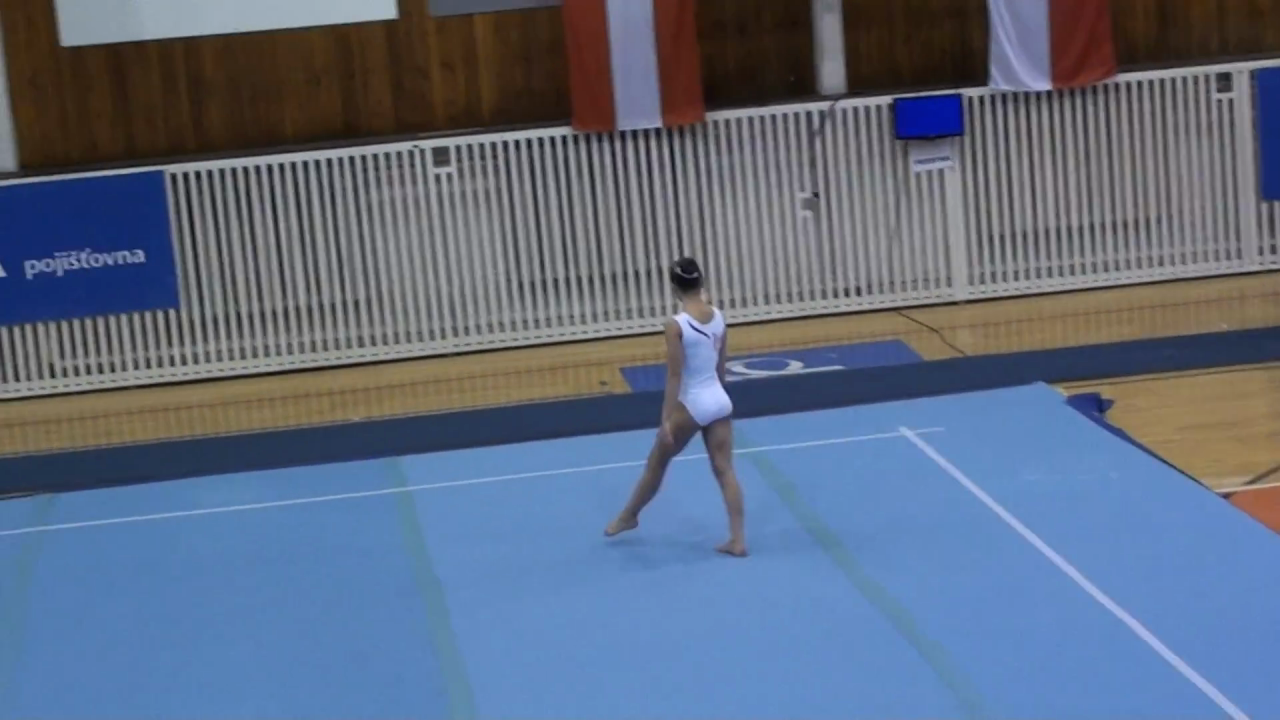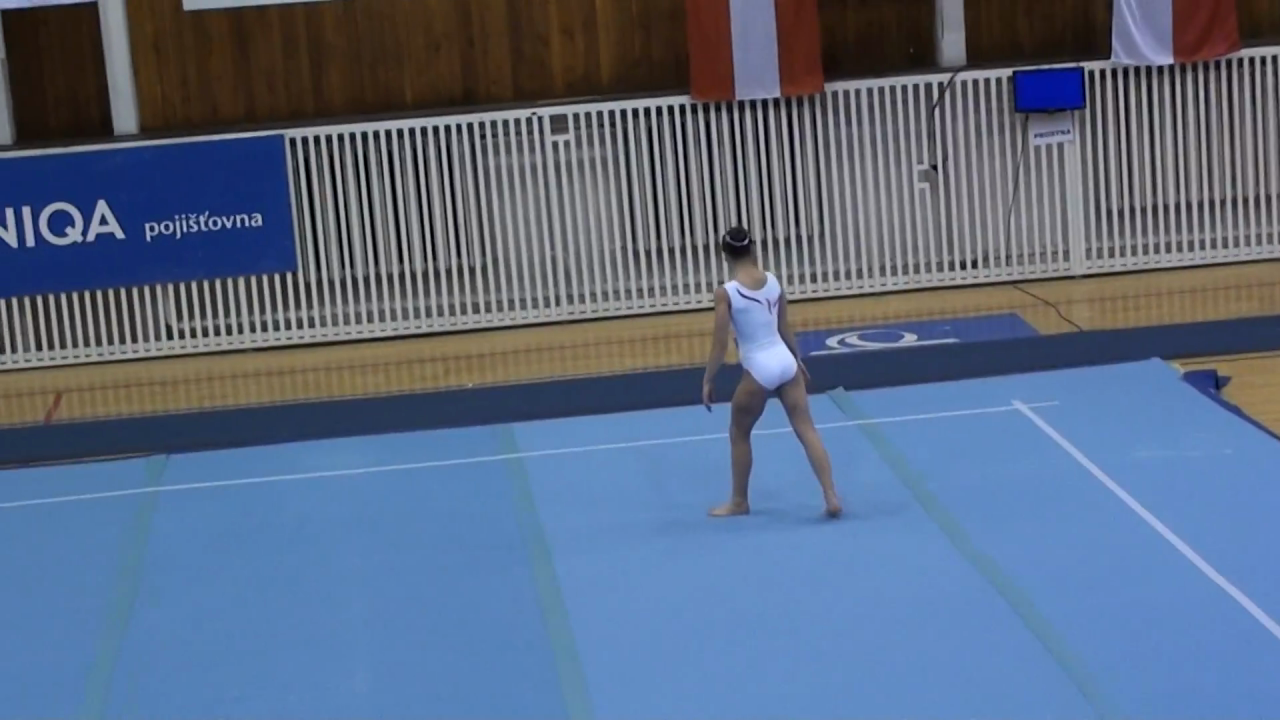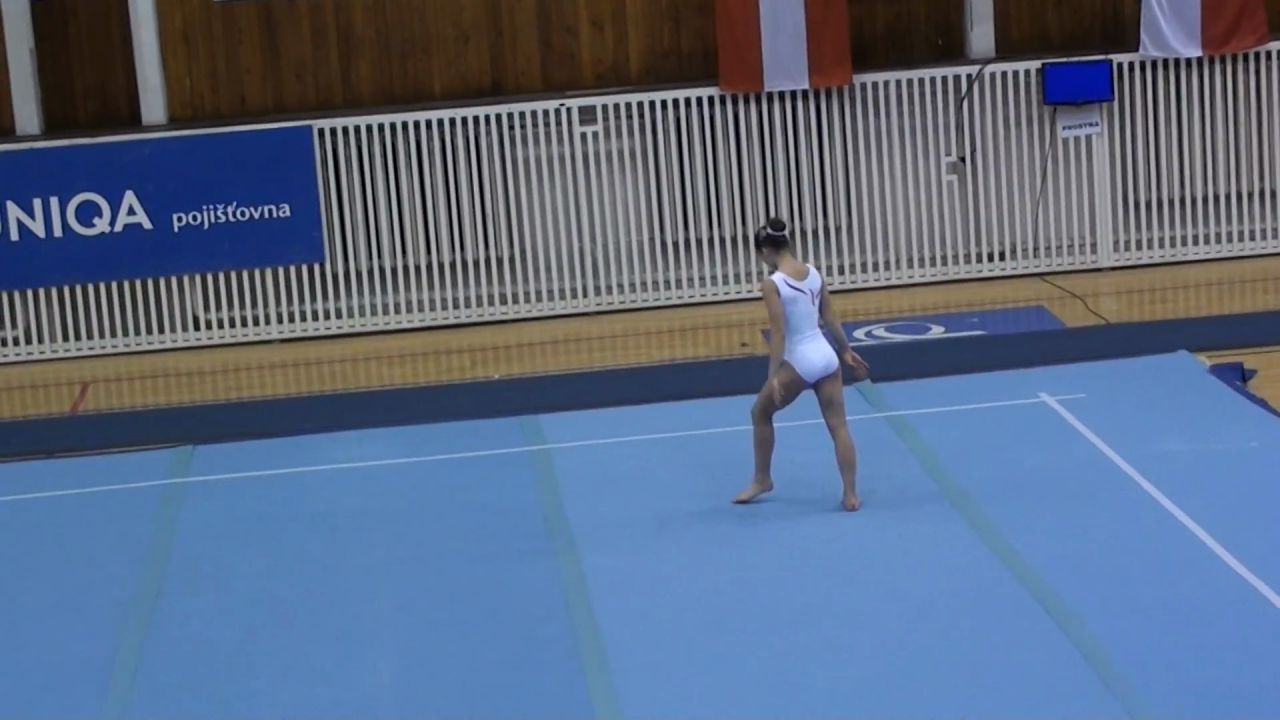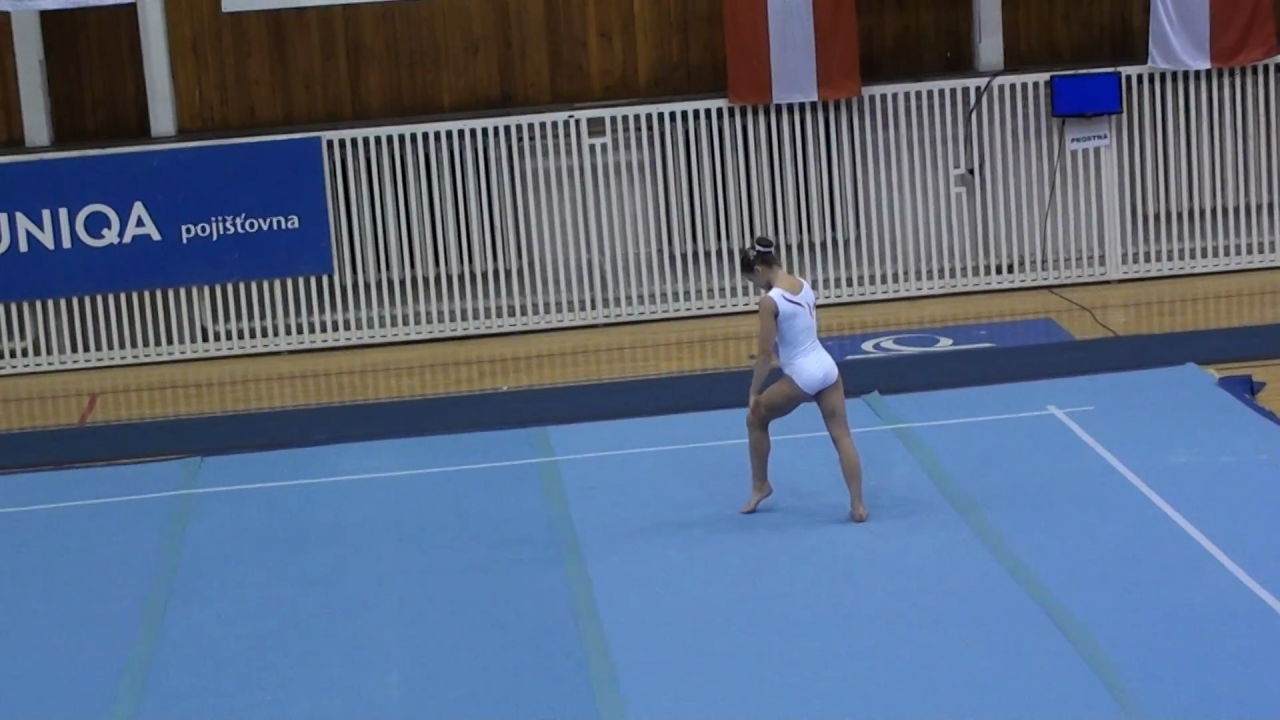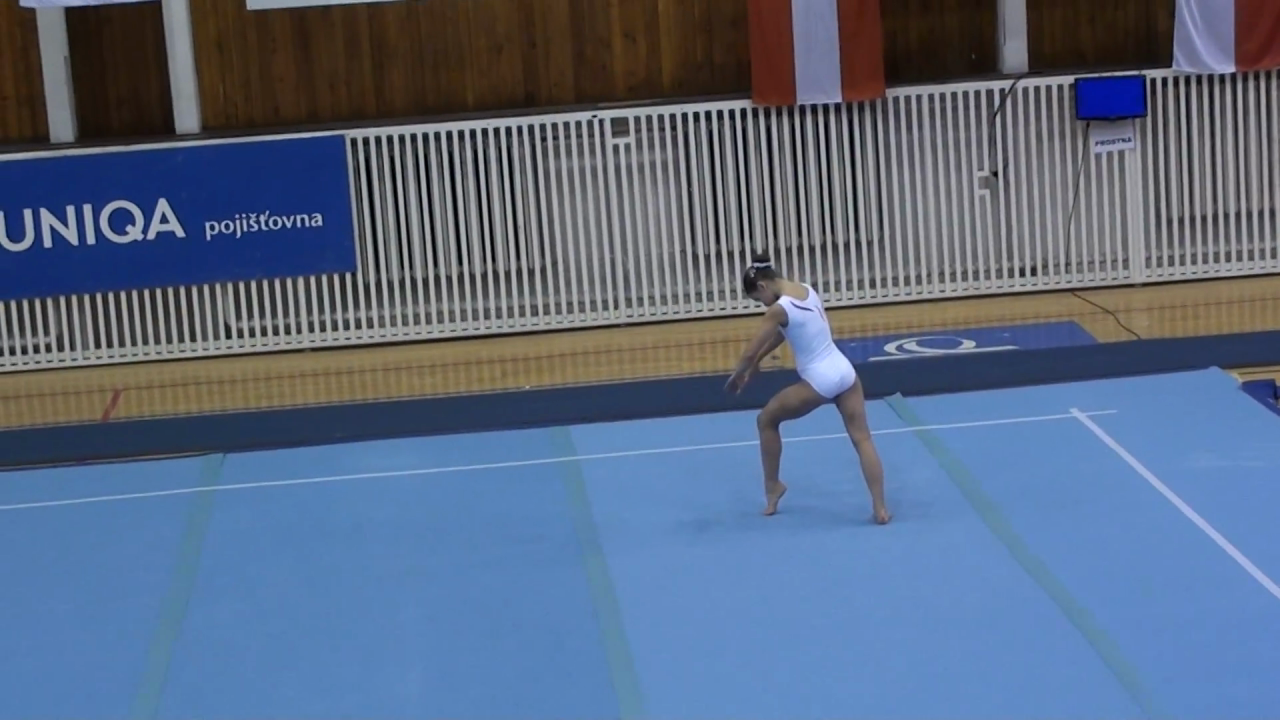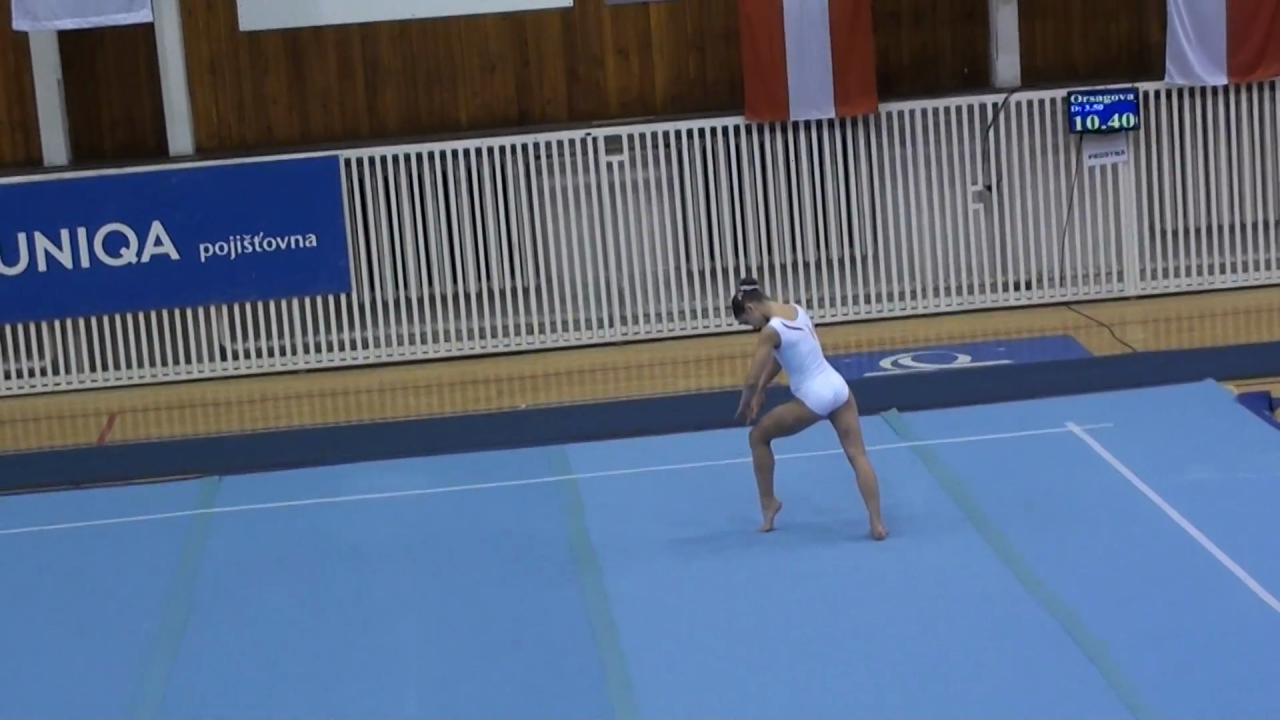
dt=0.4s
person 1, frame 1
left shoulder: (674, 325)
right shoulder: (717, 316)
left elbow: (673, 376)
right elbow: (720, 365)
left wrist: (667, 419)
left hip: (692, 405)
right hip: (719, 401)
left knee: (656, 464)
right knee: (725, 470)
left ankle: (627, 518)
right ankle: (737, 539)
person 1, frame 2
left shoulder: (726, 293)
right shoulder: (773, 281)
left elbow: (720, 342)
right elbow: (783, 328)
left wrist: (708, 380)
right wrist: (797, 360)
left hip: (758, 371)
right hip: (786, 363)
left knee: (739, 434)
right knee: (806, 430)
left ankle: (739, 502)
right ankle: (832, 498)
person 1, frame 3
left shoulder: (771, 284)
right shoulder: (813, 273)
left elbow: (778, 332)
right elbow: (829, 319)
left wrist: (774, 375)
right wrist: (847, 351)
left hip: (800, 363)
right hip: (827, 357)
left knee: (760, 413)
right knee: (838, 425)
left ankle: (761, 480)
right ankle: (851, 495)
person 1, frame 4
left shoulder: (769, 302)
right shoulder: (802, 285)
left elbow: (764, 354)
left wrist: (754, 392)
left hip: (801, 378)
right hip: (827, 368)
left knee: (755, 420)
right knee: (841, 438)
left ankle: (759, 486)
right ankle: (858, 506)
person 1, frame 5
left shoulder: (778, 310)
right shoulder: (807, 290)
left elbow: (750, 352)
left wrist: (736, 377)
right wrist: (756, 362)
left hip: (819, 382)
right hip: (845, 372)
left knee: (766, 419)
right knee: (862, 439)
left ankle: (773, 486)
right ankle: (880, 508)
person 1, frame 6
left shoulder: (771, 332)
right shoulder: (797, 310)
left elbow: (751, 380)
left wrist: (744, 407)
right wrist: (761, 391)
left hip: (813, 400)
right hip: (838, 389)
left knee: (758, 436)
right knee: (858, 455)
left ankle: (768, 503)
right ankle: (877, 523)
